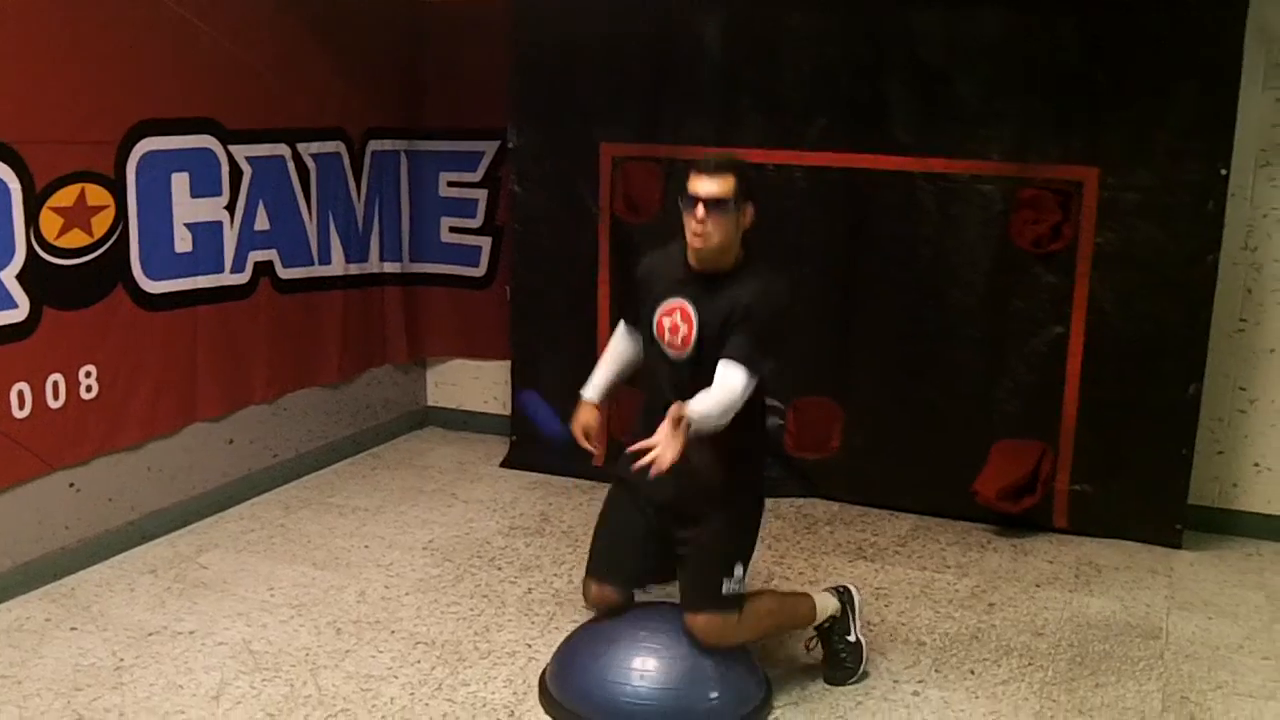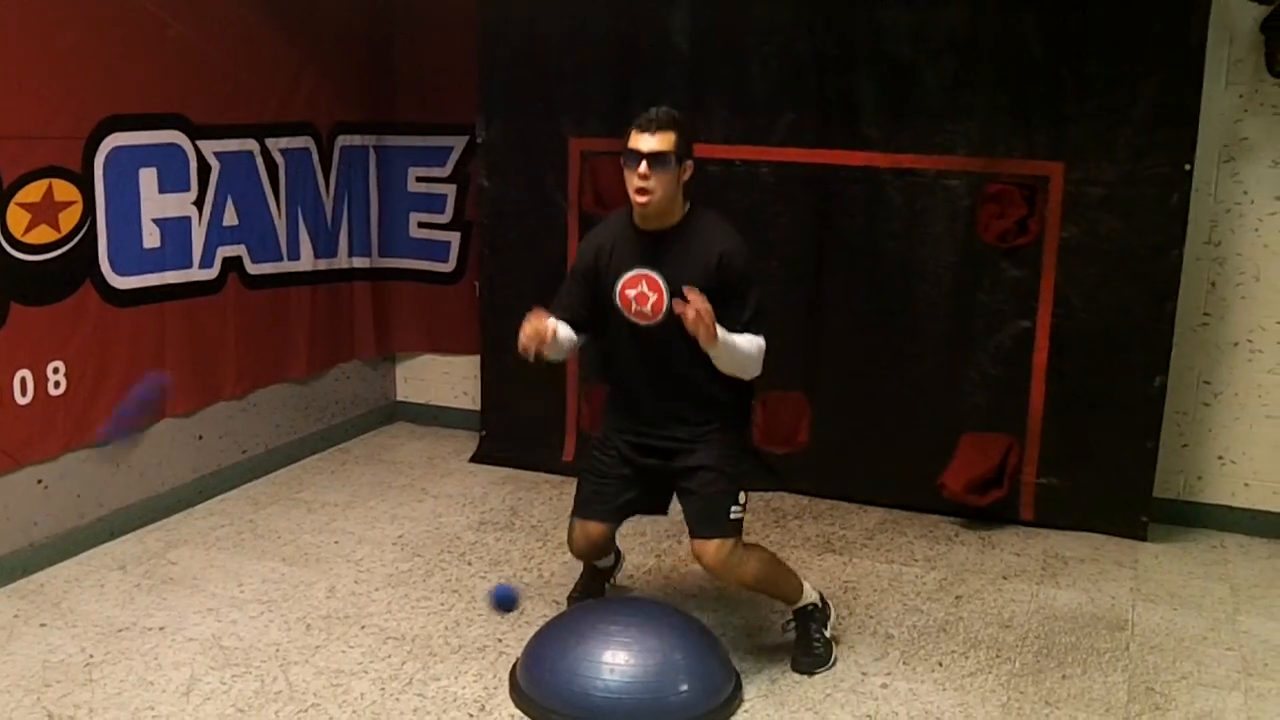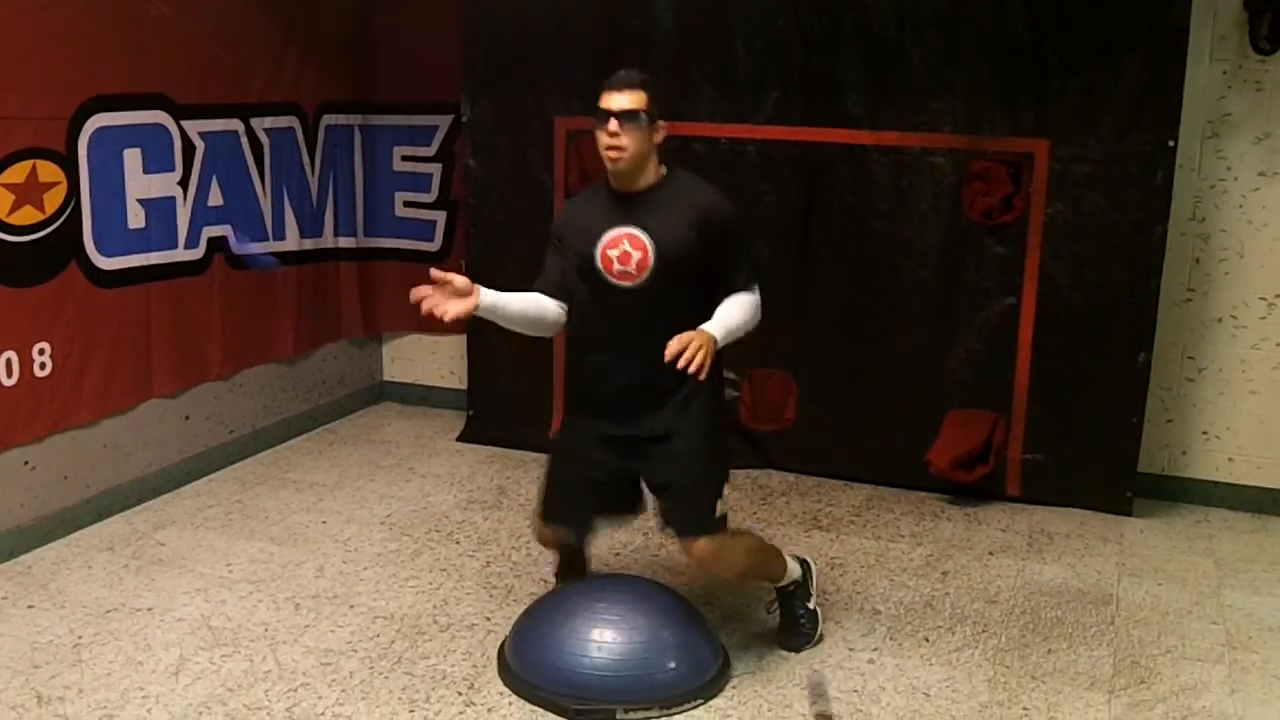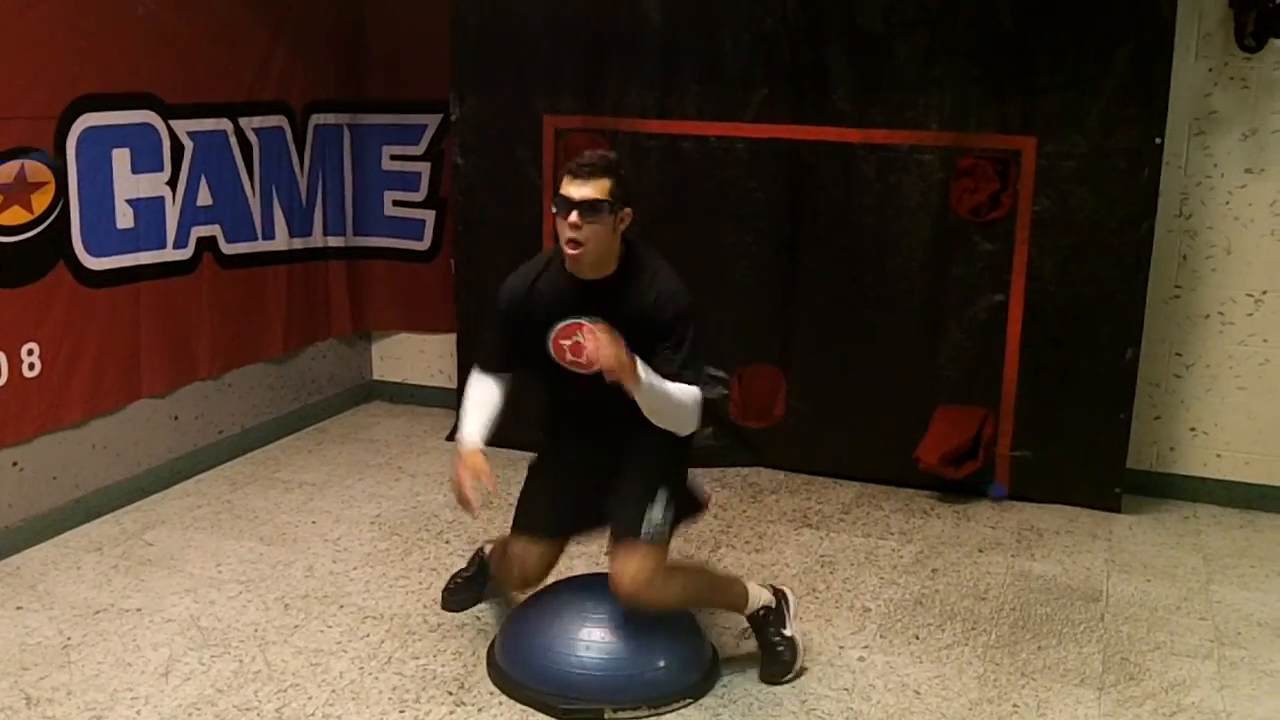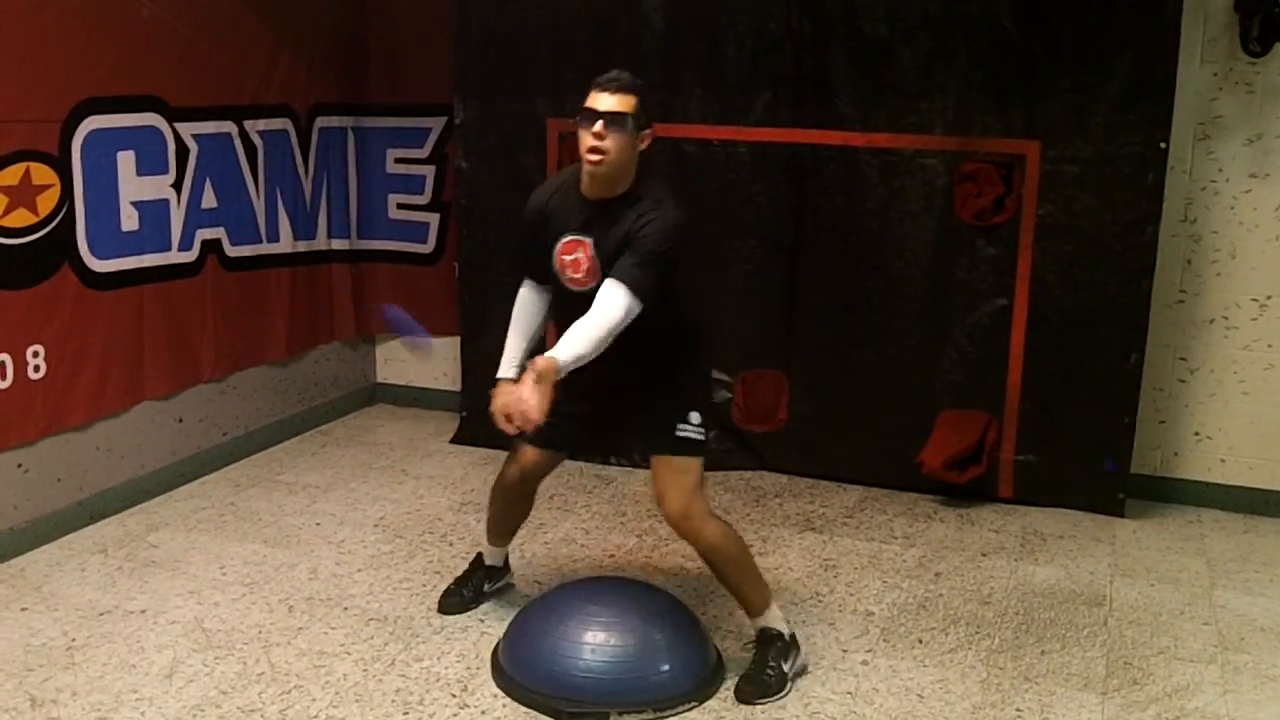
dt=1s
person 1, frame 1
left shoulder: (755, 297)
right shoulder: (656, 269)
left elbow: (731, 389)
left wrist: (686, 419)
right wrist: (594, 396)
left hip: (722, 477)
right hip: (651, 465)
left knee: (712, 628)
right knee: (600, 595)
left ankle: (832, 607)
right ankle: (623, 597)
person 1, frame 2
left shoulder: (718, 246)
right shoulder: (601, 243)
left elbow: (751, 364)
right elbow: (569, 340)
left wrist: (713, 337)
right wrist: (545, 331)
left hip: (708, 425)
right hip: (628, 421)
left knee: (717, 555)
right knee: (584, 538)
left ankle: (809, 604)
right ankle: (604, 565)
person 1, frame 3
left shoulder: (702, 206)
right shoulder: (577, 215)
left elbow: (746, 300)
right elbow: (551, 310)
left wrist: (708, 333)
right wrist: (480, 300)
left hip: (676, 401)
right hip: (597, 400)
left knee: (706, 552)
right knee: (556, 530)
left ankle: (792, 574)
right ankle: (573, 557)
person 1, frame 4
left shoulder: (659, 293)
right shoulder: (529, 287)
left elbow: (684, 414)
right elbow: (490, 372)
left wrist: (633, 376)
right wrist: (471, 441)
left hip: (646, 442)
right hip: (570, 444)
left knee: (634, 582)
right knee: (520, 573)
left ankle: (765, 605)
right ankle: (493, 558)
person 1, frame 5
left shoulder: (654, 216)
right shoulder: (549, 201)
left elbow: (610, 312)
right elbow: (537, 288)
left wrist: (549, 366)
right wrist: (509, 373)
left hip: (661, 372)
right hip: (579, 366)
left knee: (683, 509)
right knee: (518, 469)
left ankle: (776, 635)
right ankle: (490, 566)
